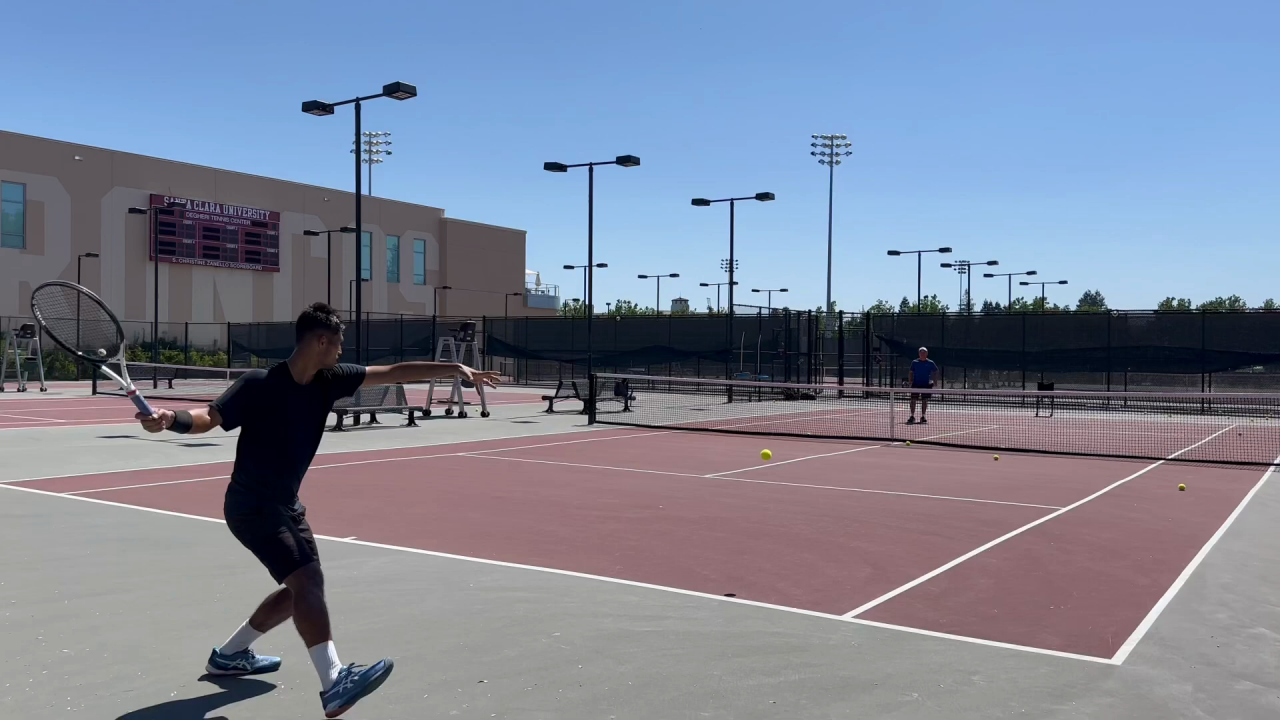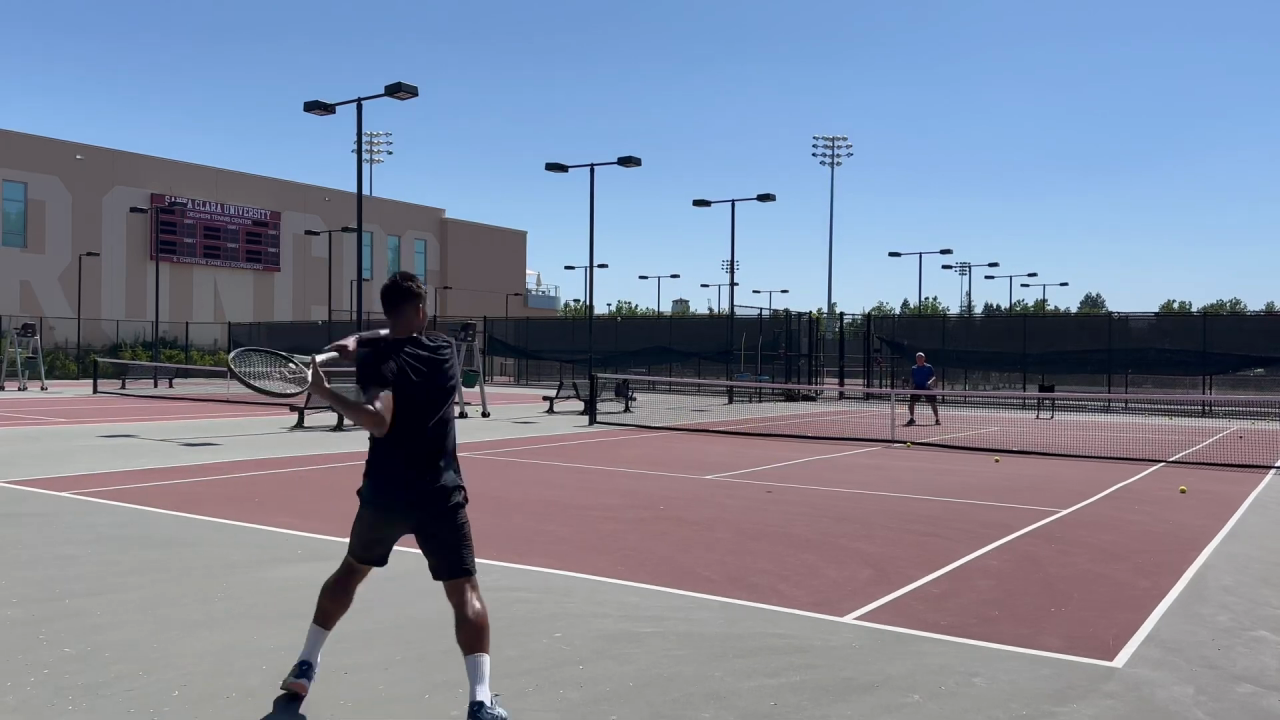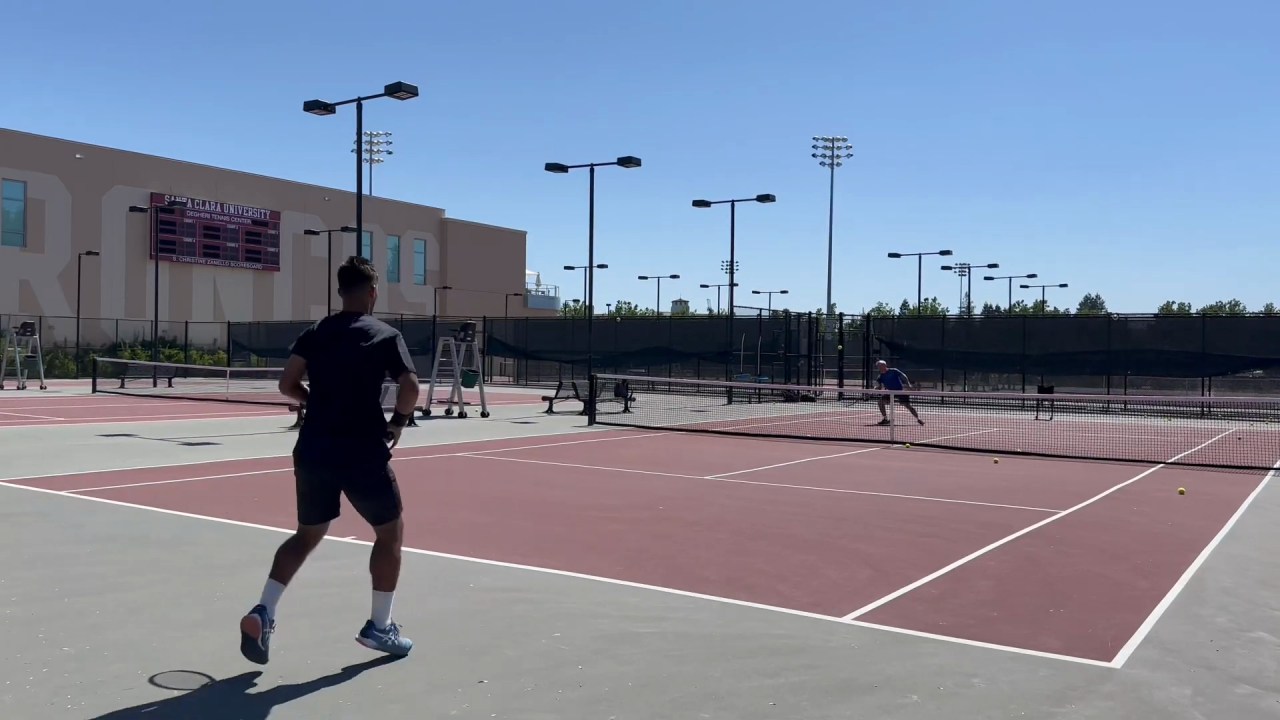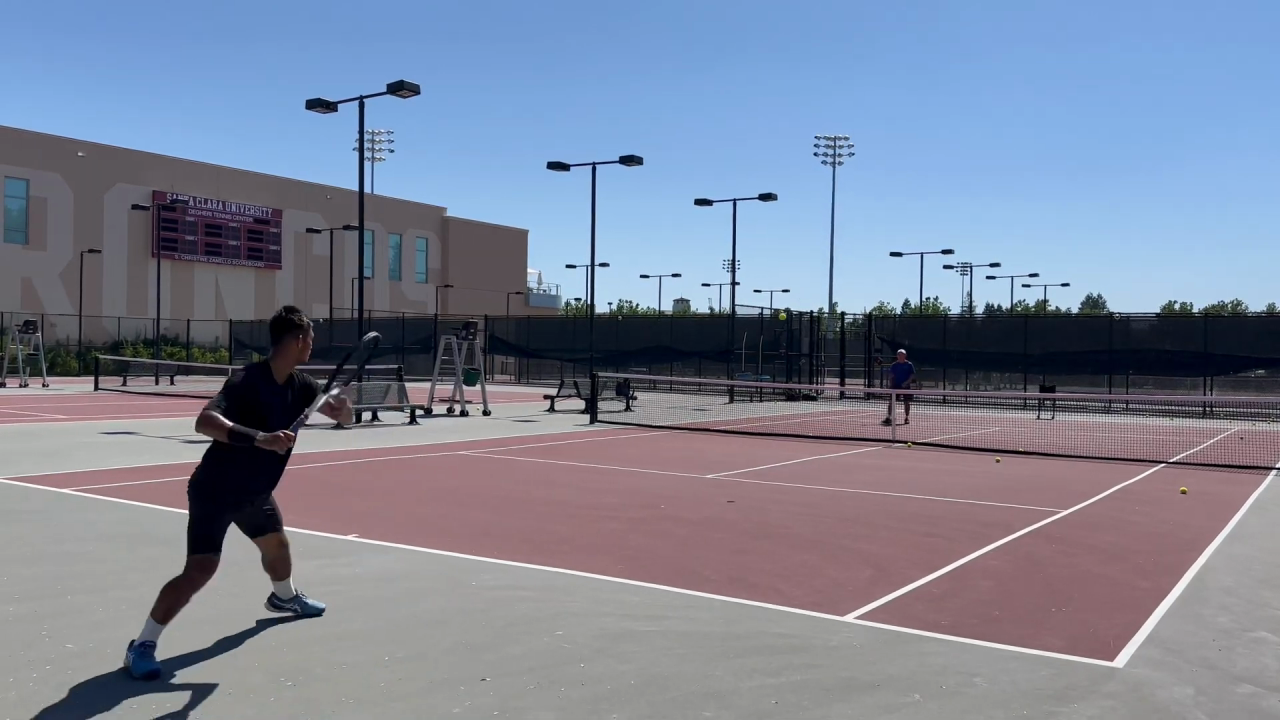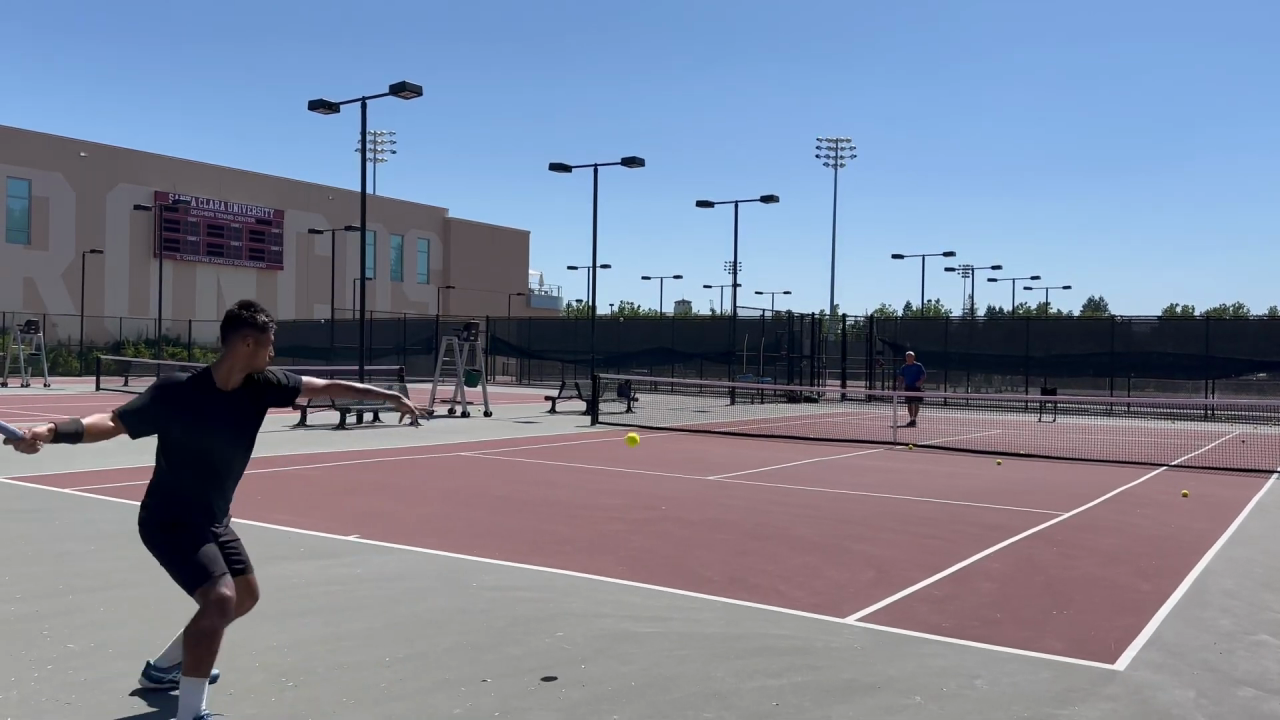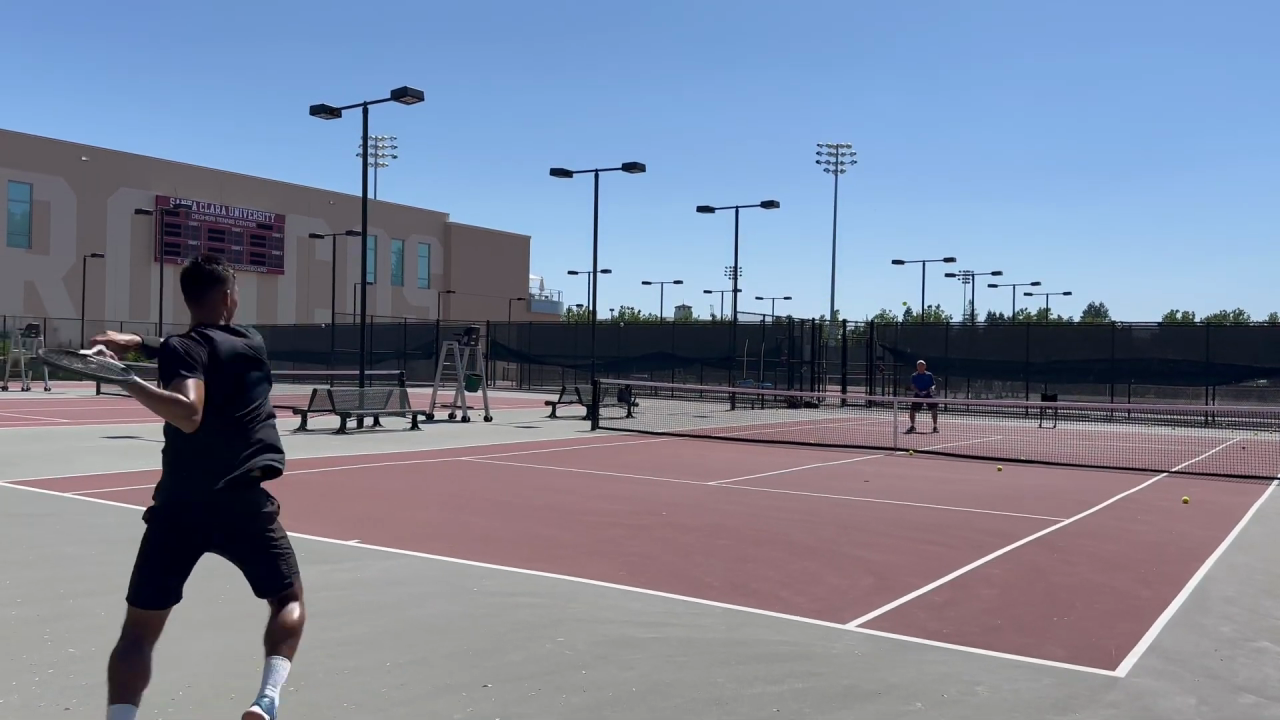
dt=0.7s
person 1, frame 1
left shoulder: (330, 379)
right shoulder: (258, 384)
left elbow: (392, 372)
right elbow: (207, 417)
left wrist: (455, 369)
right wrist: (169, 418)
left hip: (283, 505)
right hip: (252, 507)
left knee: (298, 589)
right knee: (307, 577)
left ankle: (229, 653)
right ankle: (336, 684)
person 1, frame 2
left shoulder: (377, 359)
right shoulder: (443, 350)
left elbow: (378, 422)
left wrist: (327, 394)
right wrist: (356, 342)
left hip: (384, 495)
right hip: (440, 497)
left knee: (351, 571)
right knee: (464, 594)
left ankle: (305, 666)
person 1, frame 3
left shoulder: (315, 333)
right shoulder: (386, 335)
left elbow: (288, 385)
right elbow: (410, 386)
right wrist: (397, 423)
left hip: (312, 452)
right hip: (363, 453)
left knee: (307, 536)
right knee: (390, 532)
left ankle: (261, 615)
right ankle: (380, 627)
person 1, frame 4
left shoulder: (299, 383)
right shoulder: (246, 381)
left elbow: (340, 415)
right elbow: (205, 421)
left wrist: (340, 407)
right wrist: (259, 438)
left hip: (255, 490)
right hip: (214, 490)
left knee: (276, 545)
right knee: (202, 568)
left ankle: (284, 597)
right ankle: (144, 645)
person 1, frame 5
left shoulder: (263, 382)
right shoulder: (176, 392)
left elbow: (325, 386)
right elbow: (111, 423)
left wrist: (390, 396)
right wrist: (48, 432)
left hip: (208, 519)
right hip: (169, 522)
left knee: (245, 595)
right knee: (221, 600)
left ankle: (164, 667)
person 1, frame 6
left shoulder: (181, 347)
right shoulder: (253, 344)
left elbow: (188, 415)
left wrist: (127, 381)
right wrist: (136, 342)
left hip: (179, 507)
right hip: (247, 505)
left knee: (139, 629)
right knee: (289, 602)
